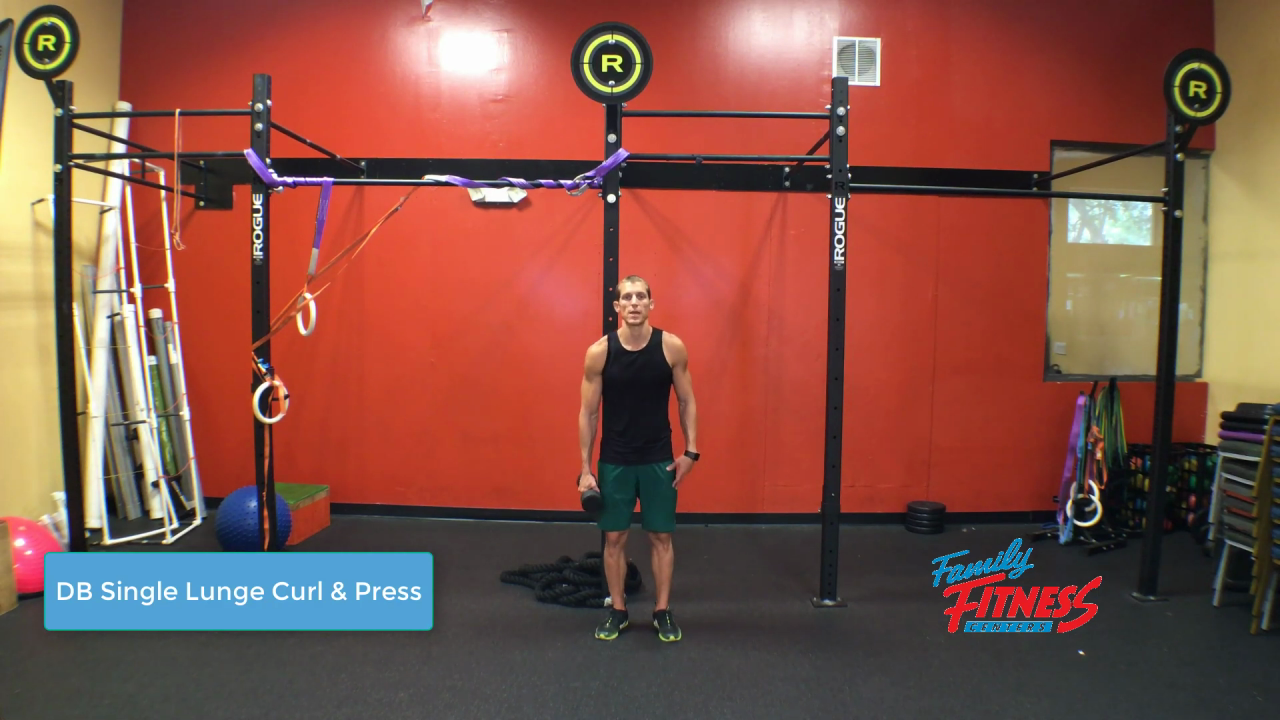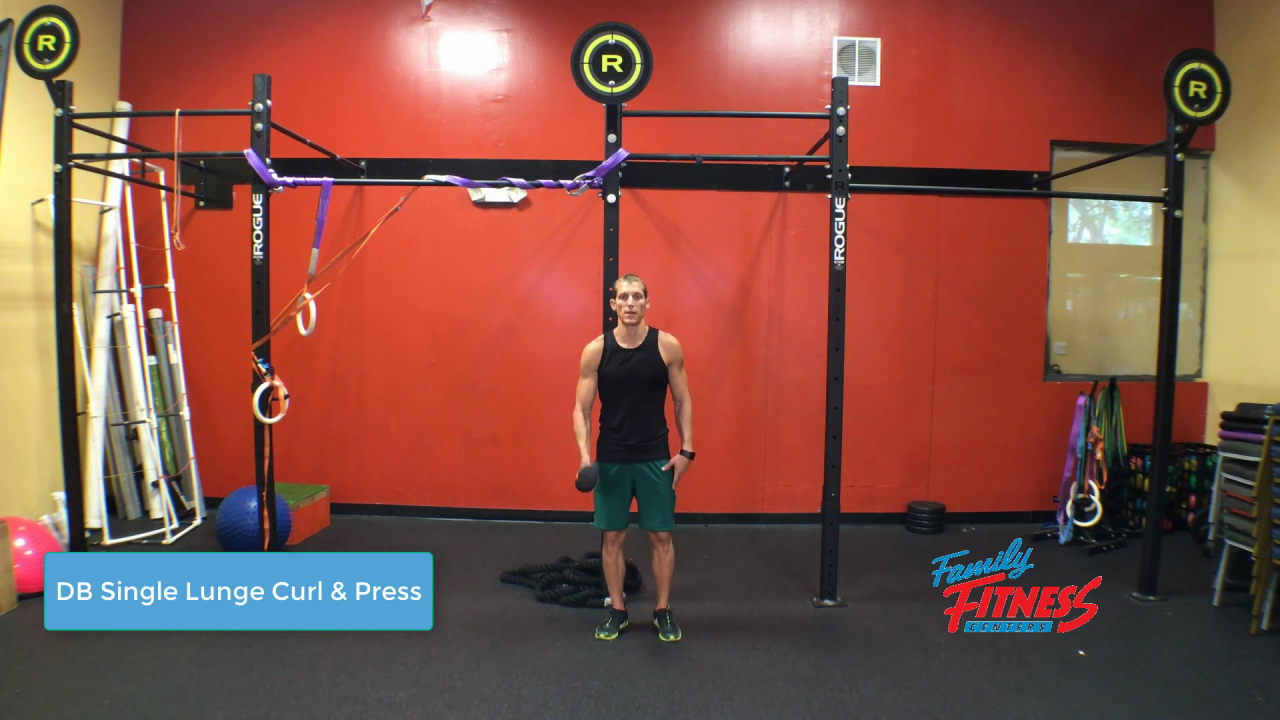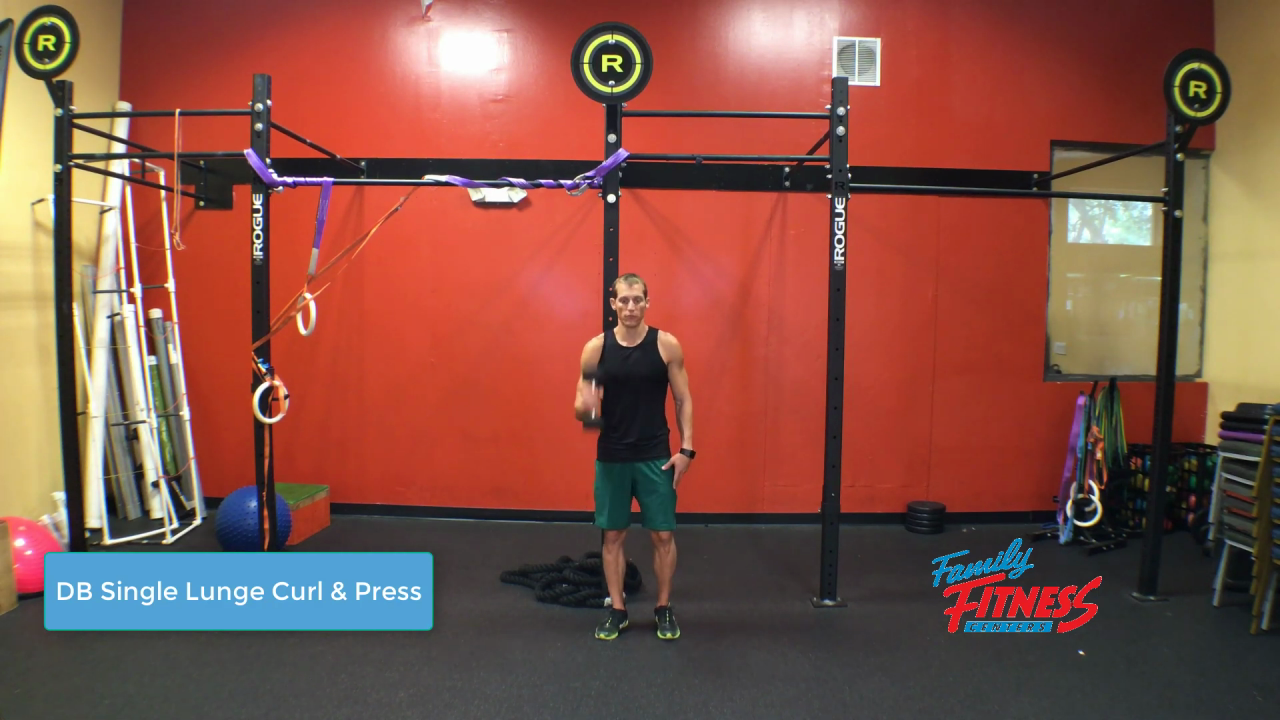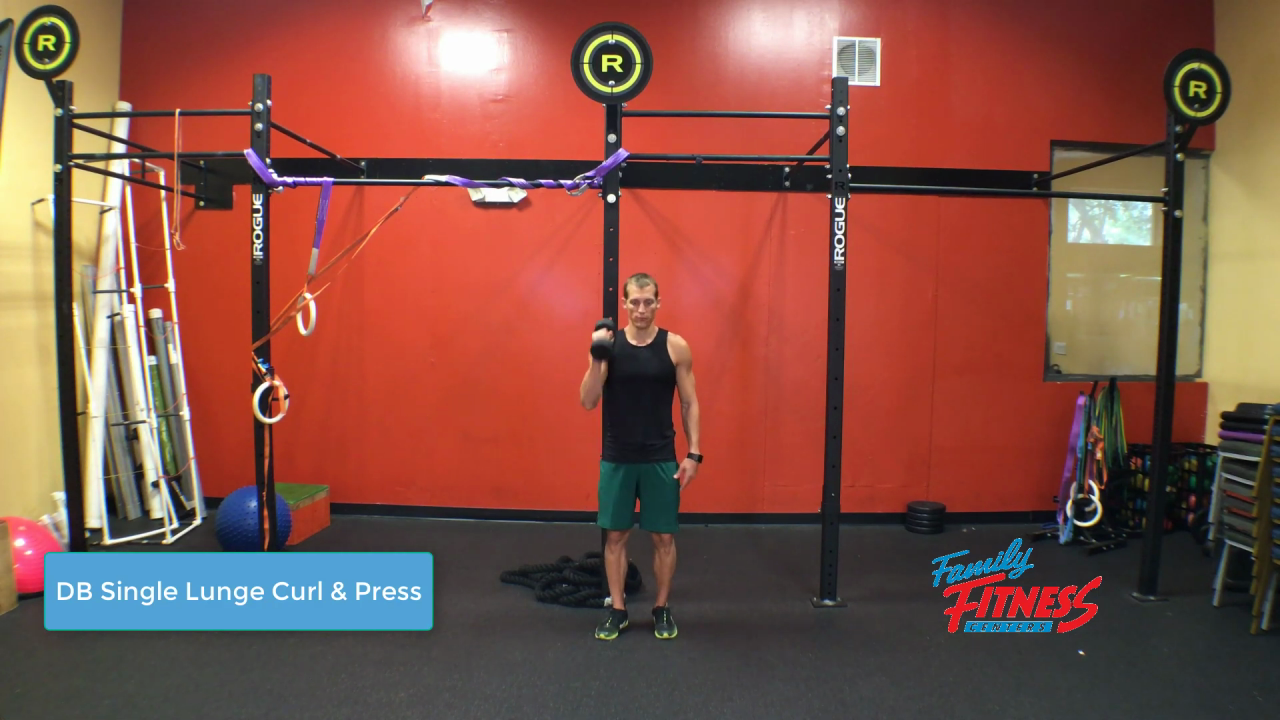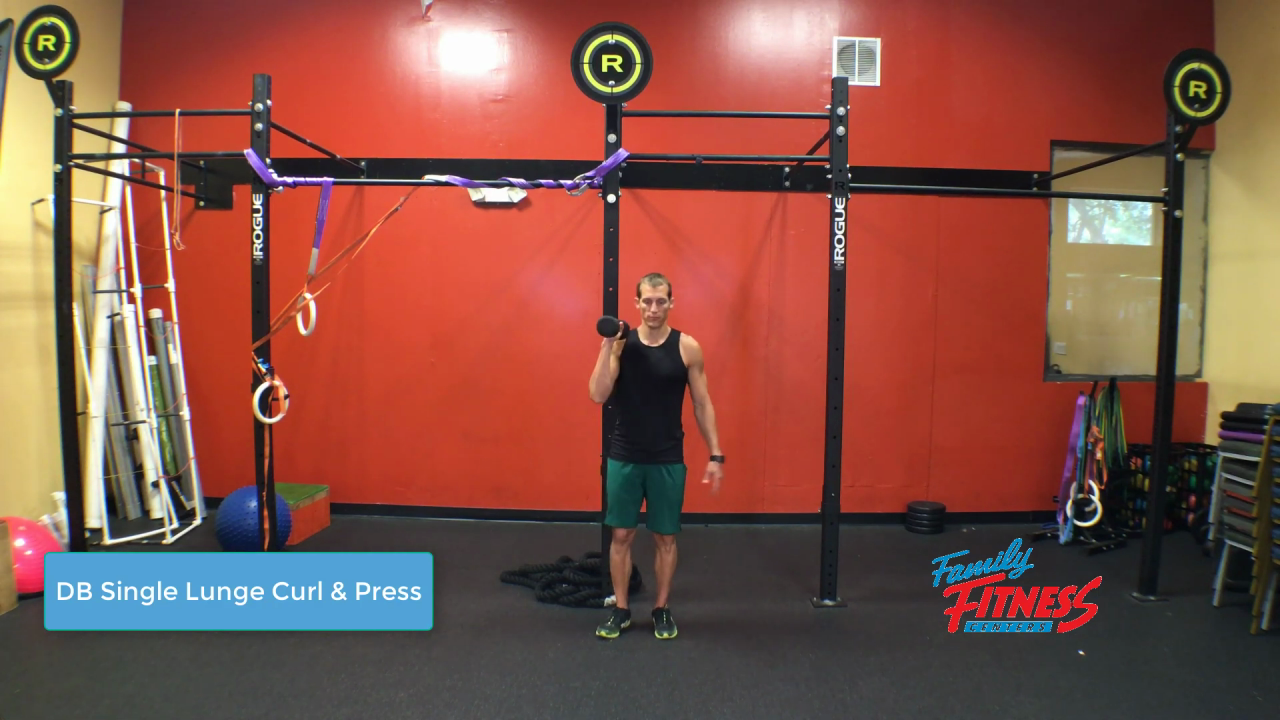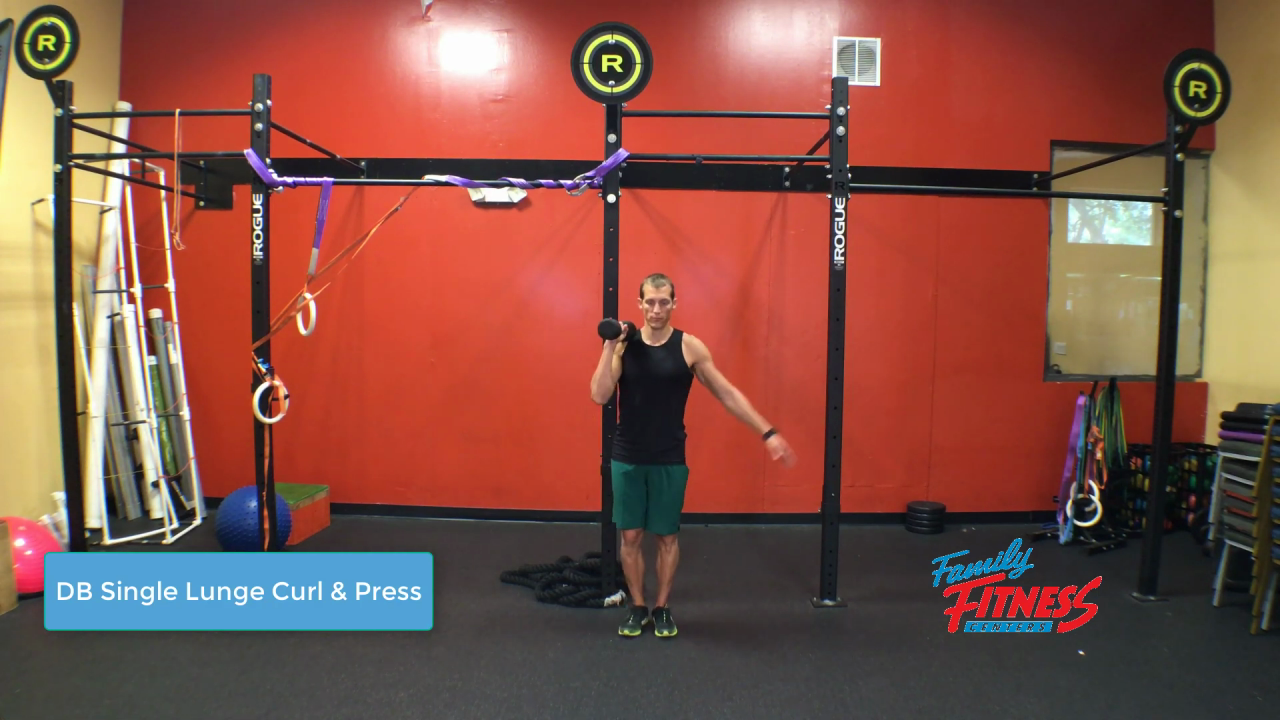
dt=0.2s
person 1, frame 1
left shoulder: (671, 347)
right shoulder: (599, 352)
left elbow: (687, 401)
right elbow: (588, 413)
left wrist: (691, 451)
right wrist: (585, 469)
left hip: (659, 459)
right hip: (614, 460)
left knee: (661, 536)
right knee: (614, 537)
left ankle: (663, 611)
right ankle: (618, 610)
person 1, frame 2
left shoulder: (667, 345)
right shoulder: (596, 350)
left elbow: (683, 400)
right elbow: (581, 408)
left wrist: (686, 450)
right wrist: (584, 455)
left hip: (656, 458)
right hip: (611, 459)
left knee: (661, 536)
right knee: (612, 536)
left ankle: (663, 610)
right ankle: (618, 610)
person 1, frame 3
left shoulder: (666, 344)
right shoulder: (597, 347)
left elbow: (683, 399)
right elbow: (580, 405)
left wrist: (686, 448)
right wrist: (585, 406)
left hip: (656, 456)
right hip: (611, 458)
left knee: (663, 535)
right knee: (612, 535)
left ankle: (663, 607)
right ankle: (617, 610)
person 1, frame 4
left shoulder: (676, 346)
right shoulder: (609, 344)
left elbow: (690, 403)
right elbow: (588, 402)
left wrist: (694, 454)
right wrist: (596, 361)
left hip: (662, 459)
right hip: (616, 458)
left knee: (664, 537)
right knee: (615, 535)
left ankle: (662, 608)
right ankle: (618, 610)
person 1, frame 5
left shoulder: (687, 347)
right shoulder: (622, 343)
left elbow: (703, 404)
right elbow: (598, 396)
left wrist: (715, 455)
right wrist: (607, 347)
left hip: (668, 459)
right hip: (624, 457)
left knee: (666, 537)
right knee: (621, 534)
left ankle: (662, 609)
right ankle: (620, 609)
person 1, frame 6
left shoulder: (690, 347)
right shoulder: (622, 345)
left elbow: (728, 394)
right elbow: (599, 396)
left wrist: (767, 432)
right wrist: (610, 348)
left hip: (670, 459)
right hip: (628, 456)
left knee: (667, 536)
right knee: (630, 535)
left ankle: (661, 607)
right ankle: (637, 606)
